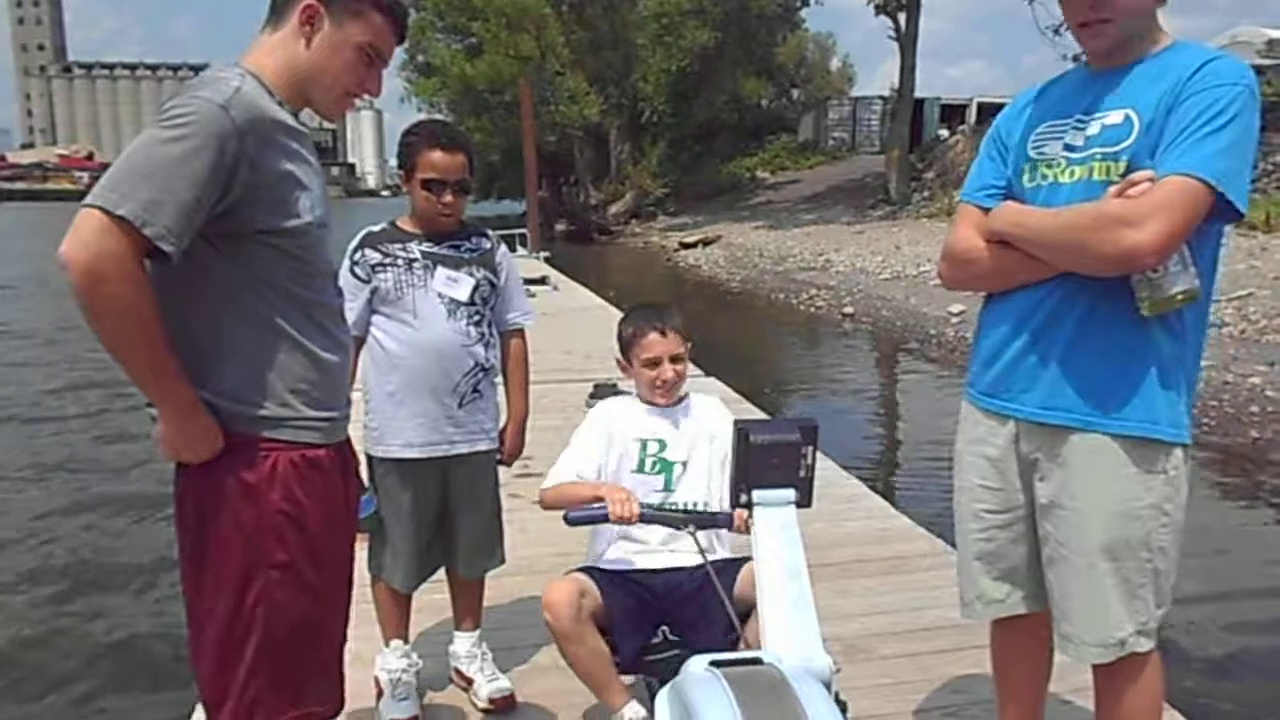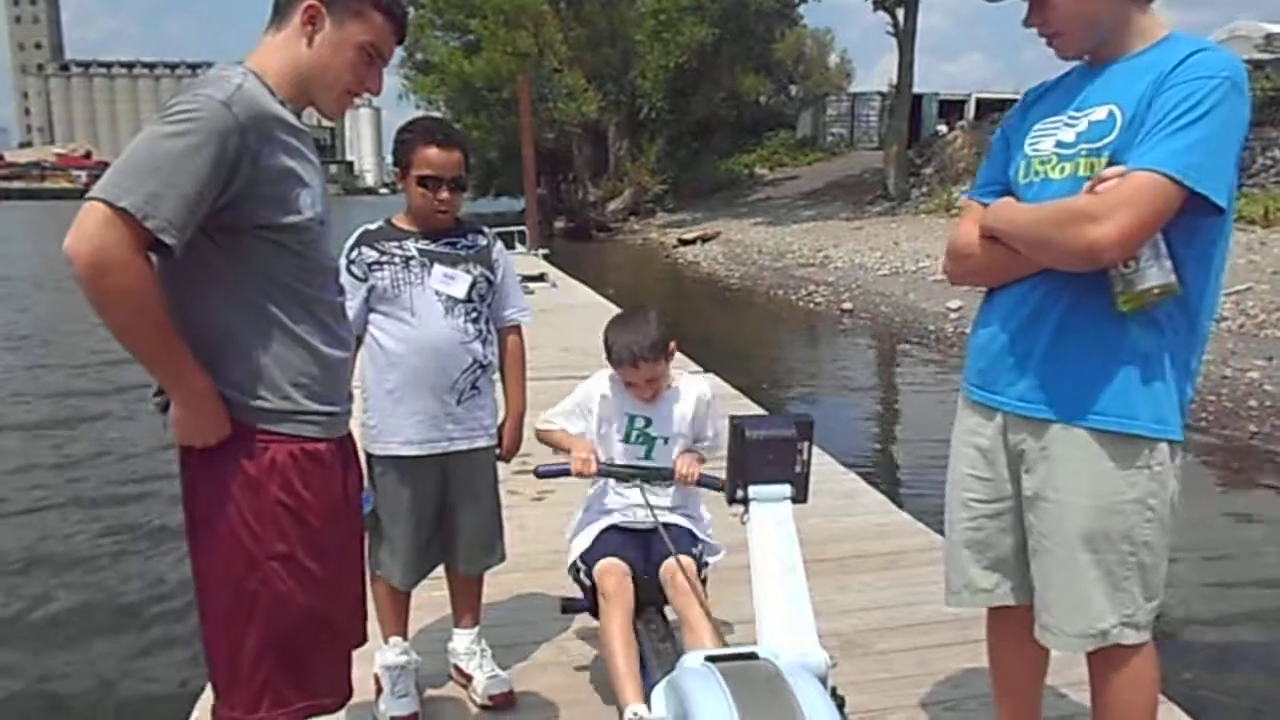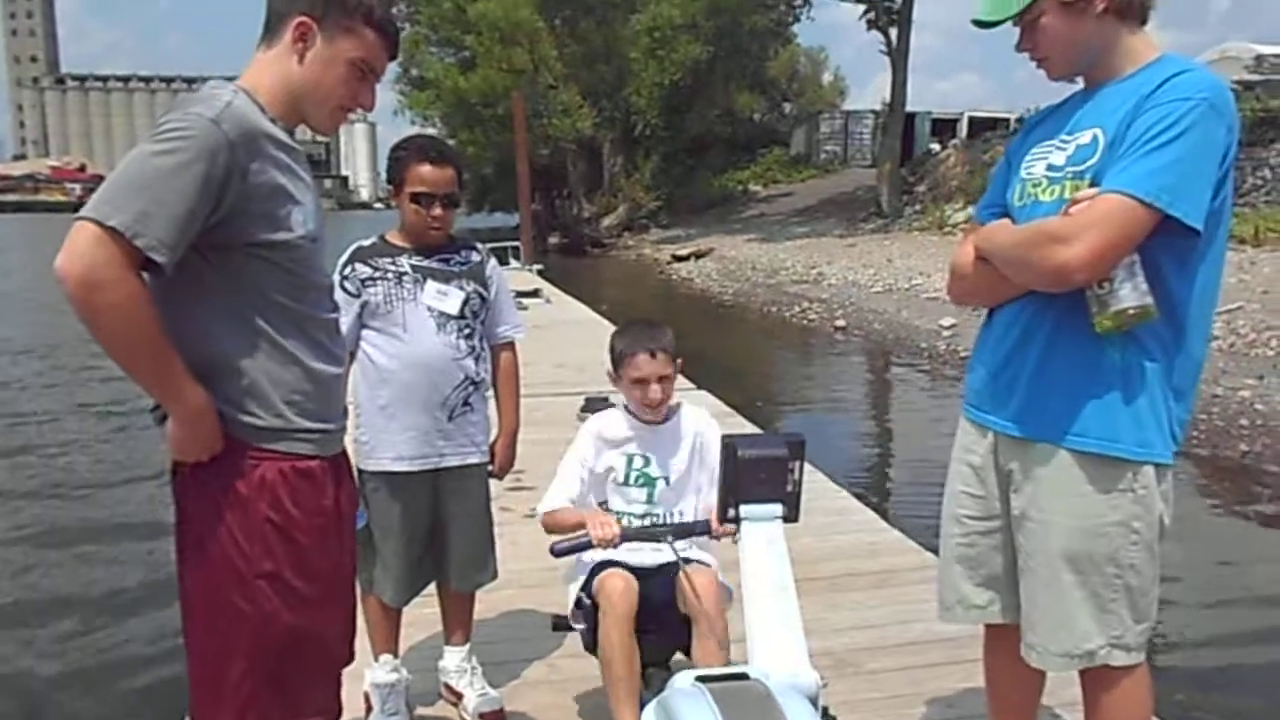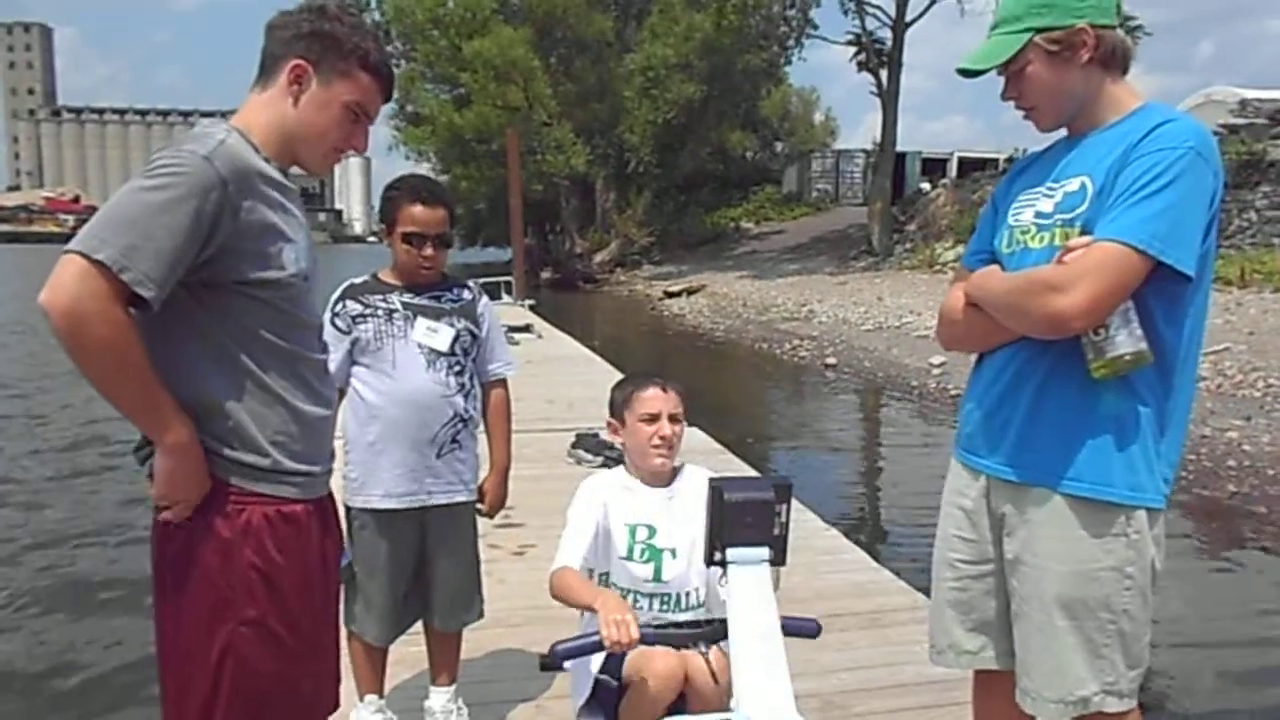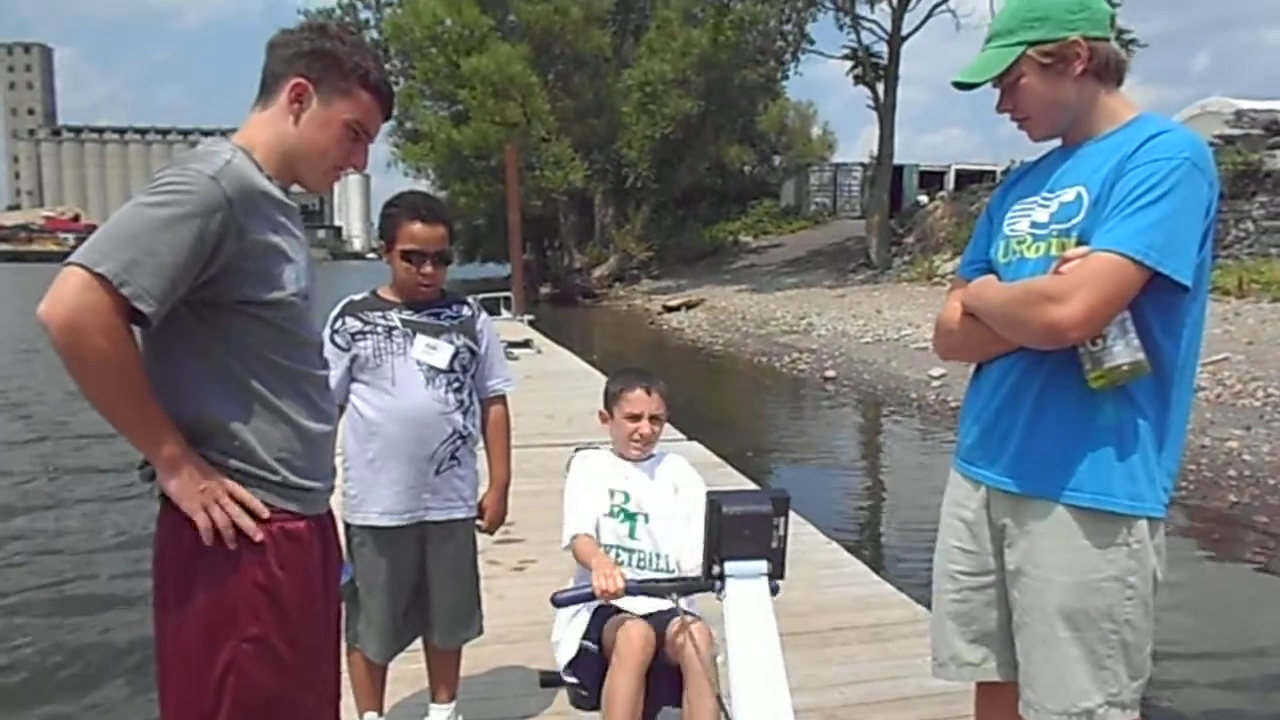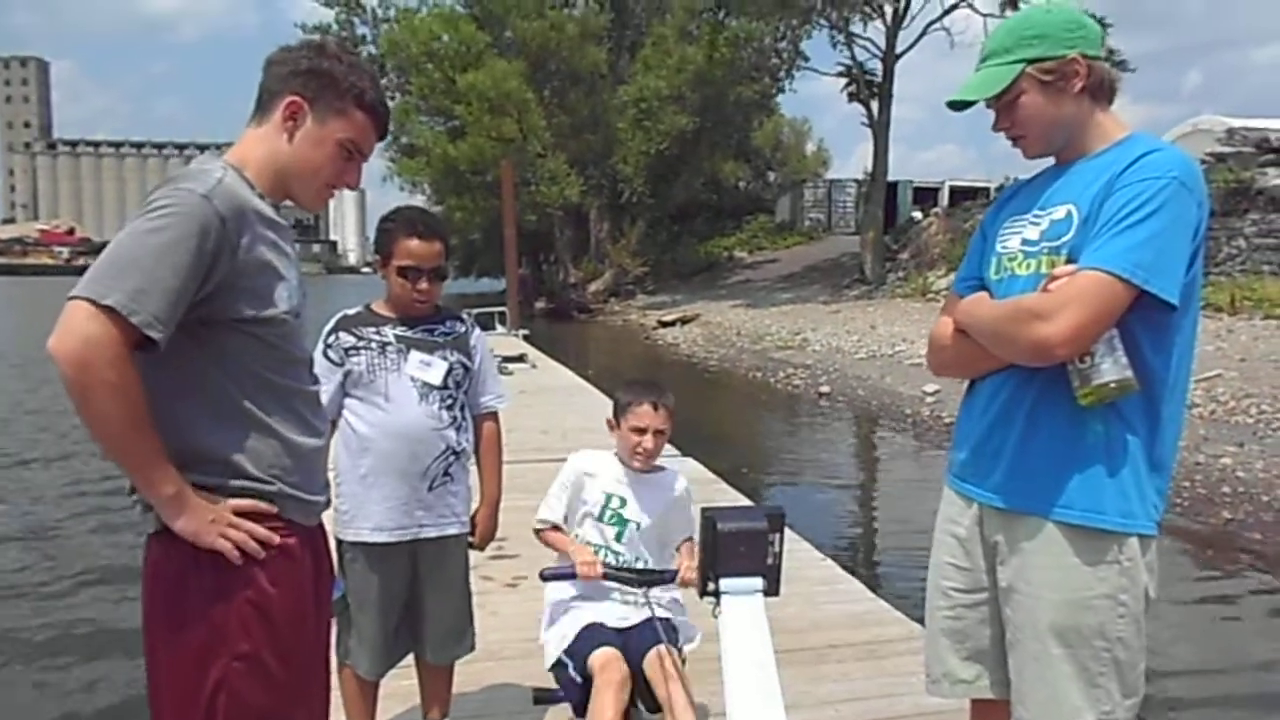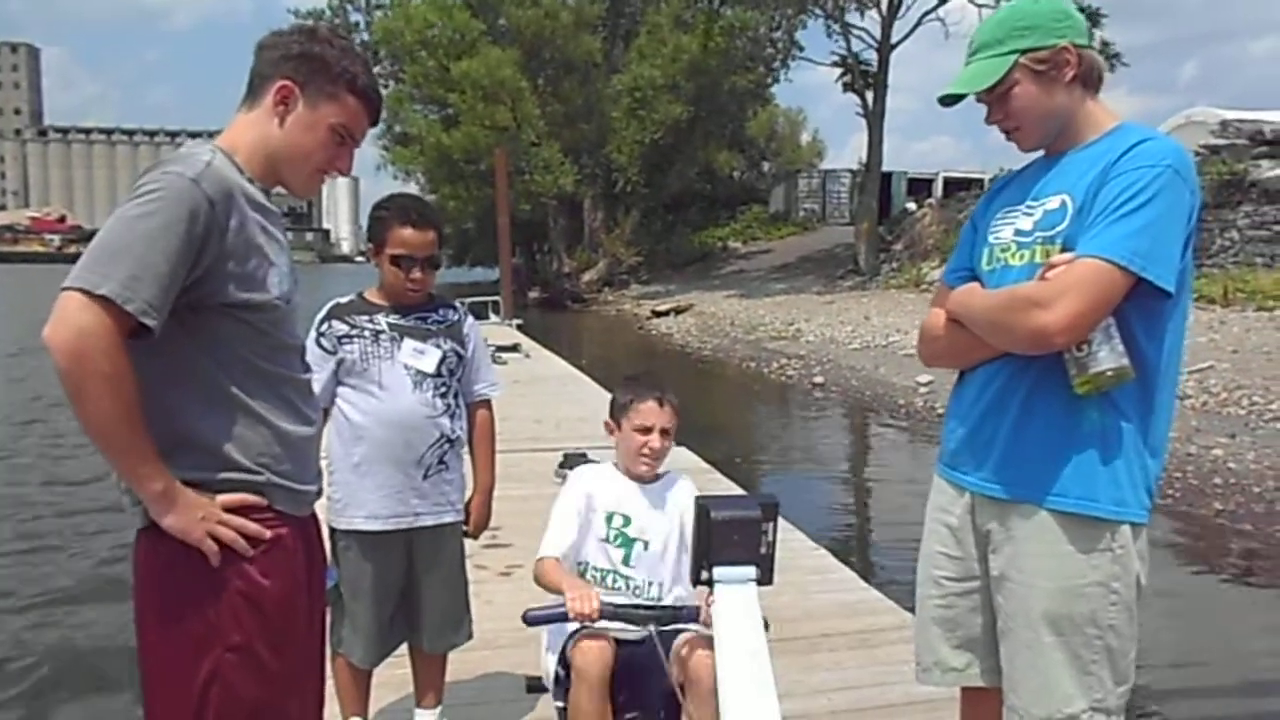
dt=0.4s
person 1, frame 1
left shoulder: (1212, 83)
right shoulder: (1031, 110)
left elbow: (1142, 236)
right elbow: (958, 261)
left wrist: (1016, 221)
right wrist: (1088, 236)
left hip: (1117, 411)
right hip: (998, 398)
left knee: (1119, 636)
right knee: (1014, 605)
person 1, frame 2
left shoulder: (1201, 77)
right shoulder: (1039, 105)
left elbow: (1105, 231)
right elbow: (961, 256)
left wrist: (1007, 216)
right wrist: (1058, 233)
left hip: (1106, 404)
right hip: (994, 390)
left knee: (1112, 627)
right knee: (1008, 599)
person 1, frame 3
left shoulder: (1186, 99)
right shoulder: (1040, 129)
left elbow: (1075, 253)
right elbow: (964, 278)
left wrist: (1000, 238)
right wrist: (1042, 256)
left hip: (1099, 426)
right hip: (994, 411)
left knee: (1104, 651)
right knee: (1004, 621)
person 1, frame 4
left shoulder: (1171, 147)
right shoulder: (1026, 176)
left elbow: (1071, 302)
right elbow: (953, 324)
left wrist: (986, 284)
right wrist: (1036, 296)
left hip: (1087, 473)
right hip: (983, 458)
person 1, frame 5
left shoulder: (1165, 157)
right shoulder: (1021, 186)
left elbow: (1069, 312)
right elbow: (950, 334)
left wrist: (986, 294)
right wrist: (1035, 309)
left hip: (1088, 487)
right hip: (982, 470)
person 1, frame 6
left shoulder: (1156, 176)
right shoulder: (1014, 203)
left elbow: (1055, 332)
right elbow: (942, 351)
left wrist: (975, 311)
right wrist: (1025, 323)
left hip: (1079, 505)
right hip: (975, 490)
person 1, frame 7
left shoulder: (1149, 165)
right shoulder: (1005, 194)
left elbow: (1055, 319)
right elbow: (934, 342)
left wrist: (971, 302)
right wrist: (1022, 313)
left hip: (1071, 493)
right hip: (965, 478)
person 2, frame 1
left shoulder: (281, 132)
right shoulder: (224, 113)
right elbow: (92, 253)
left wrist: (329, 435)
right wrist: (182, 411)
left hip: (308, 454)
right hip: (259, 466)
person 2, frame 2
left shoulder: (282, 130)
right shoulder: (226, 108)
right elbow: (97, 245)
left wrist: (331, 431)
right wrist: (194, 397)
left hip: (312, 446)
right hip: (262, 456)
person 2, frame 3
left shoulder: (278, 147)
right shoulder: (219, 127)
right elbow: (88, 263)
left wrist: (323, 449)
right wrist: (190, 410)
left hip: (307, 465)
right hip: (255, 474)
person 2, frame 4
left shoulder: (270, 187)
right shoulder: (211, 166)
right elbow: (73, 297)
left wrist: (307, 487)
right wrist: (176, 443)
left hip: (293, 508)
right hip: (237, 518)
person 2, frame 5
left shoulder: (270, 202)
right shoulder: (216, 185)
right elbow: (73, 310)
left wrist: (305, 514)
right wrist: (175, 463)
left hip: (294, 523)
right hip: (242, 536)
person 2, frame 6
left shoulder: (261, 220)
right shoulder: (207, 202)
right elbow: (81, 342)
left wrist: (297, 529)
right wrist: (174, 501)
left hip: (287, 541)
right hip: (235, 551)
person 2, frame 7
left shoulder: (253, 206)
right shoulder: (195, 185)
right elbow: (76, 333)
left wrist: (290, 513)
right wrist: (162, 495)
left hip: (279, 531)
right hip: (228, 543)
person 3, frame 1
left shoulder: (488, 251)
right shoulder: (372, 251)
left elbow: (512, 336)
right elbow: (343, 340)
left wrist: (517, 418)
left hip: (472, 434)
right hip: (398, 437)
left knee: (470, 550)
right knee: (394, 554)
left ankle: (468, 651)
right ankle: (396, 663)
person 3, frame 2
left shoulder: (484, 248)
right shoulder: (368, 249)
left elbow: (509, 332)
left wrist: (515, 413)
left hip: (471, 429)
right hip: (396, 434)
left knee: (469, 545)
right knee: (392, 551)
left ankle: (467, 646)
right ankle: (395, 659)
person 3, frame 3
left shoulder: (478, 264)
right shoulder: (361, 265)
left elbow: (502, 349)
left wrist: (508, 431)
left hip: (463, 447)
right hip: (388, 450)
left knee: (461, 562)
right knee: (384, 568)
left ankle: (458, 663)
person 3, frame 4
left shoulder: (470, 303)
right shoulder: (353, 302)
left elbow: (494, 386)
left wrist: (500, 468)
left hip: (451, 483)
right hip: (377, 486)
left knee: (447, 602)
right knee: (371, 607)
person 3, frame 5
left shoulder: (469, 319)
right shoulder: (353, 319)
left elbow: (493, 404)
left wrist: (499, 485)
left hip: (450, 500)
right hip: (376, 504)
left knee: (447, 619)
right knee: (370, 625)
person 3, frame 6
left shoulder: (463, 336)
right shoulder: (346, 334)
left elbow: (485, 420)
left wrist: (490, 501)
left hip: (443, 517)
right hip: (368, 519)
left knee: (439, 636)
right knee: (361, 641)
person 3, frame 7
left shoulder: (456, 323)
right shoulder: (339, 322)
left elbow: (479, 408)
left wrist: (483, 490)
left hip: (437, 505)
right hip: (361, 509)
left knee: (433, 623)
right knee: (355, 628)
person 4, frame 1
left shoulder: (711, 413)
right shoulder: (609, 416)
right elbow: (550, 495)
left wrist: (743, 507)
right wrist: (605, 490)
left hip: (699, 568)
right hip: (624, 573)
right knee: (558, 600)
person 4, frame 2
left shoulder: (696, 392)
right shoulder: (599, 391)
left elbow: (708, 442)
right elbow: (546, 428)
left wrist: (694, 458)
right wrist: (580, 445)
left hip: (674, 517)
right hip: (610, 520)
left knee: (681, 578)
right knee: (614, 583)
person 4, frame 3
left shoulder: (699, 425)
right shoulder: (600, 431)
right elbow: (551, 516)
right wrist: (590, 517)
left hip: (681, 558)
right hip: (613, 563)
left knee: (705, 587)
right knee: (622, 593)
person 4, frame 4
left shoulder: (704, 488)
right shoulder: (600, 493)
right elbow: (561, 578)
right wrist: (605, 600)
right hip: (619, 645)
left knee: (711, 670)
right knee: (662, 672)
person 4, frame 5
left shoulder: (678, 470)
right shoulder: (588, 465)
right elbow: (580, 537)
right wrist: (600, 563)
left hip: (667, 606)
right hip: (602, 607)
left knee: (696, 638)
right knee: (635, 638)
person 4, frame 6
left shoulder: (675, 486)
right shoulder: (584, 467)
left elbow: (684, 539)
right elbow: (544, 526)
left wrist: (689, 560)
right wrist: (574, 548)
left hip: (648, 608)
right hip: (584, 606)
left knee: (667, 669)
right knee: (611, 674)
person 4, frame 7
left shoulder: (683, 493)
right shoulder: (587, 482)
right elbow: (544, 567)
left wrist: (715, 598)
right wrist: (572, 585)
left hip: (661, 633)
right hip: (590, 631)
left knee: (704, 653)
right knee: (595, 654)
